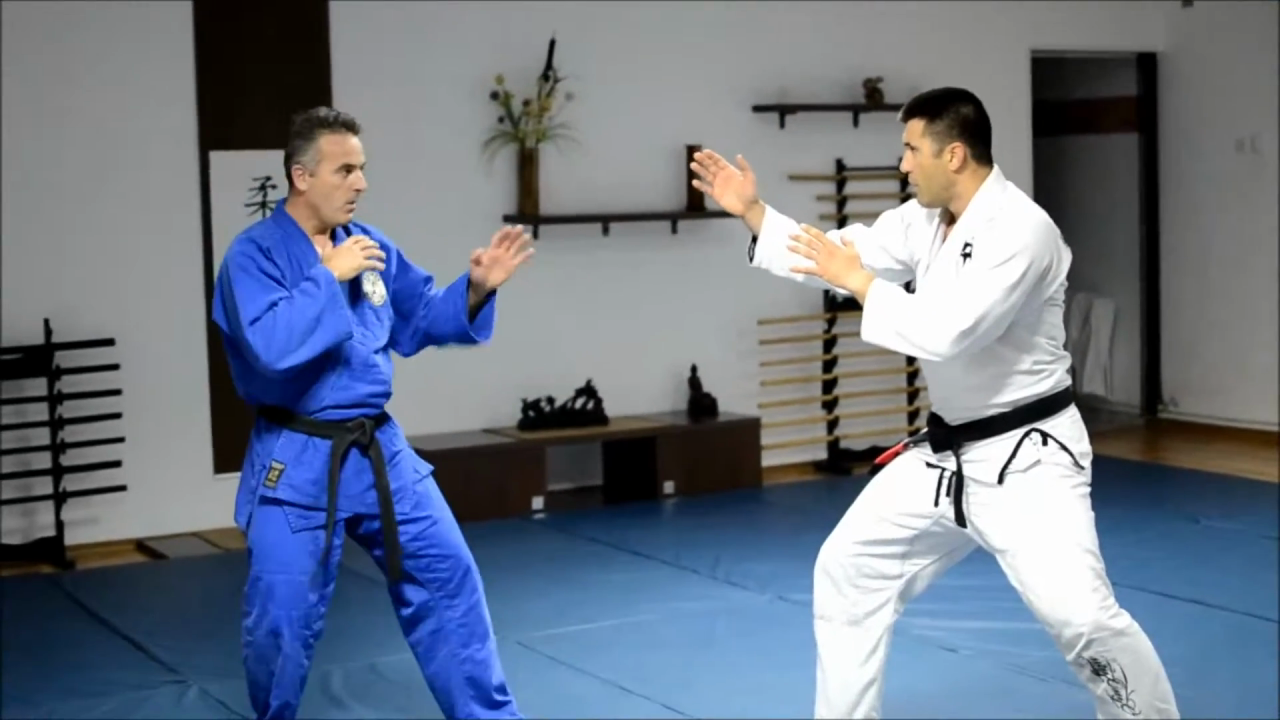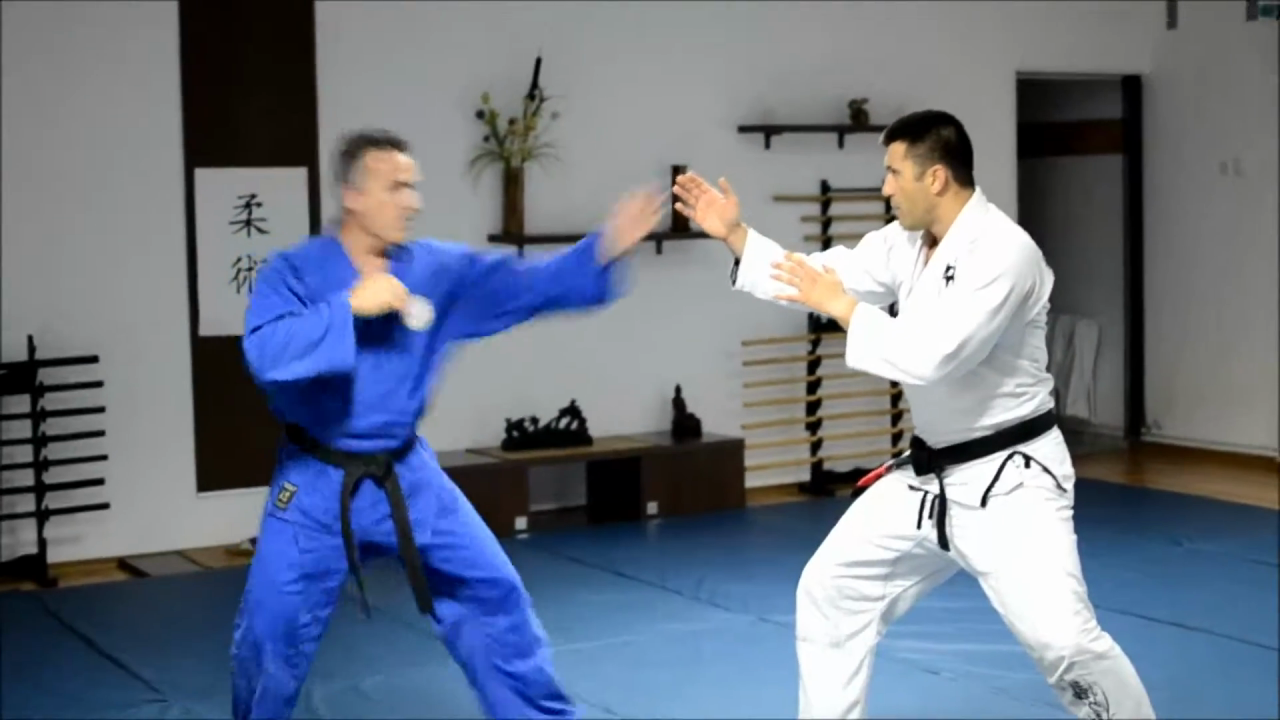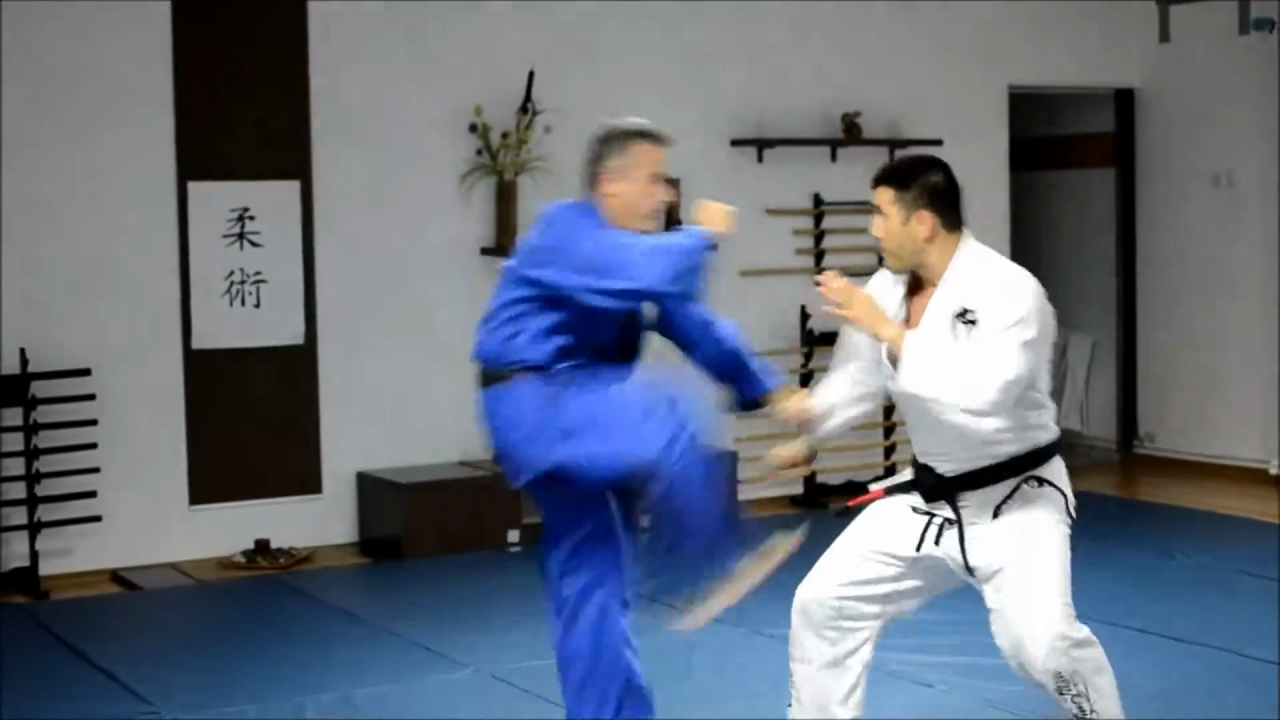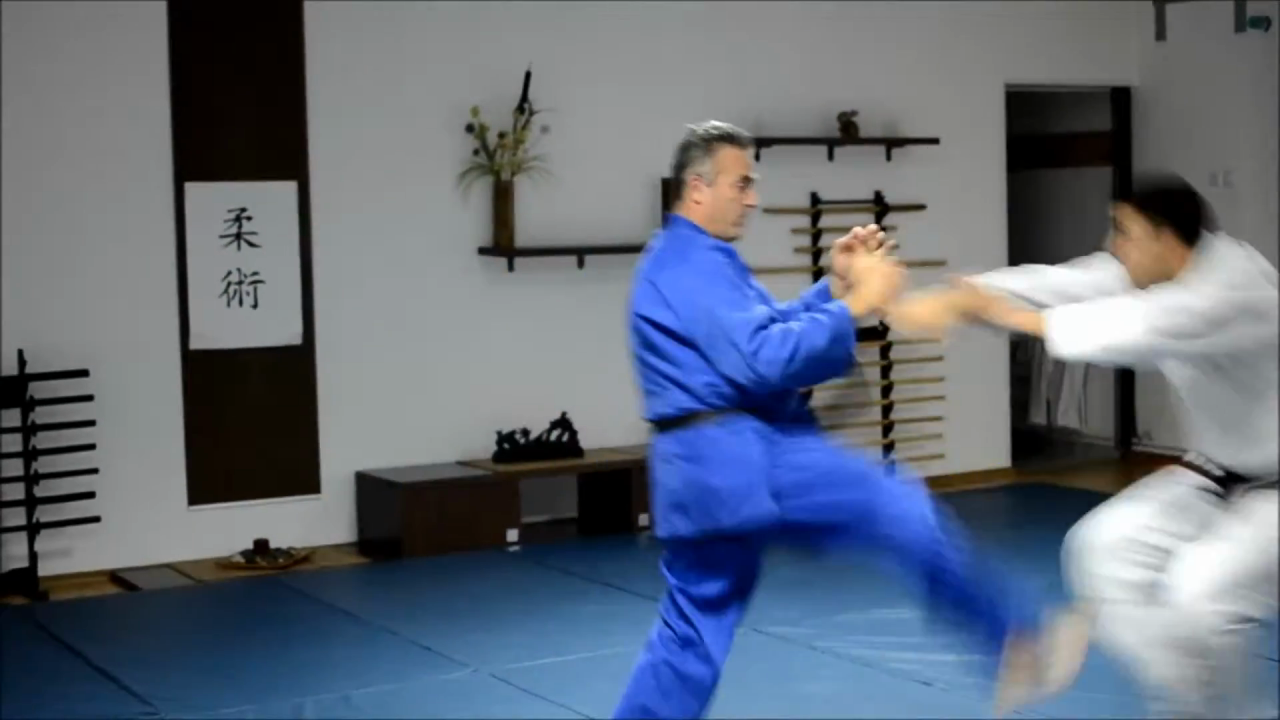
dt=0.4s
person 1, frame 1
left shoulder: (370, 244)
right shoulder: (255, 254)
left elbow: (419, 322)
right elbow: (274, 346)
left wrist: (476, 286)
right wrist: (329, 275)
left hip: (378, 448)
right hip: (297, 461)
left knee: (446, 574)
right knee: (284, 615)
person 1, frame 2
left shoulder: (438, 268)
right shoulder: (293, 270)
left elbow: (523, 285)
right elbow: (271, 356)
left wrist: (605, 249)
right wrist: (352, 304)
left hip: (403, 475)
right hip: (318, 481)
left knee: (489, 591)
right knee: (274, 627)
person 1, frame 3
left shoulder: (622, 243)
right shoulder: (570, 233)
left elbow: (696, 326)
right elbow: (651, 272)
left wrist: (764, 388)
right wrist: (699, 235)
left hip: (573, 420)
right hip: (534, 409)
left knee: (595, 586)
right knee: (661, 429)
person 1, frame 4
left shoulder: (687, 257)
right shoulder: (686, 262)
left elbow: (773, 329)
right elbow: (767, 356)
left wrist: (834, 288)
right wrist: (852, 306)
left hip: (694, 469)
right hip: (727, 460)
left knee: (692, 633)
right knee: (899, 504)
right ankle: (1020, 645)
person 2, frame 1
left shoulder: (1020, 229)
right shoulder: (925, 218)
left elbow: (947, 333)
right elbow: (837, 254)
left wrist: (859, 281)
right wrist: (753, 212)
left hip: (1026, 456)
right hip: (945, 451)
left knee: (1081, 613)
right knee: (849, 569)
person 2, frame 2
left shoulder: (1003, 252)
right shoulder: (908, 242)
left elbow: (931, 356)
right elbow: (821, 277)
left wrist: (841, 306)
right wrist: (737, 236)
left hip: (1009, 477)
right hip: (930, 476)
left knee: (1062, 636)
right knee: (831, 590)
person 2, frame 3
left shoulder: (1008, 291)
right shoulder: (886, 288)
left elbow: (986, 393)
right elbow: (855, 377)
left wrist: (890, 333)
right wrist: (811, 420)
left hip: (1019, 497)
right hip: (928, 498)
left knee: (1043, 637)
right knee: (826, 603)
person 2, frame 4
right shoulder: (1151, 283)
left elbow: (1138, 331)
right elbow: (1067, 284)
left wrist: (1026, 316)
right wrist: (958, 298)
right hip: (1223, 485)
left knee: (1197, 596)
right knee: (1103, 549)
